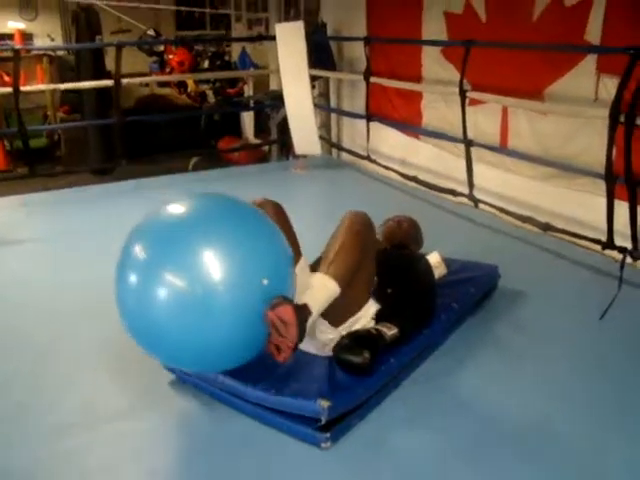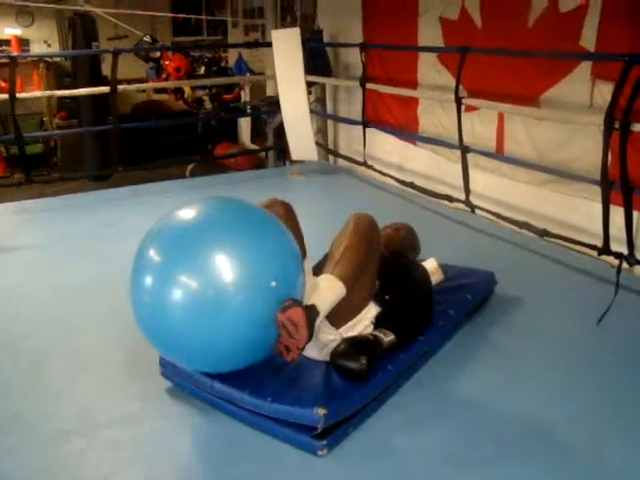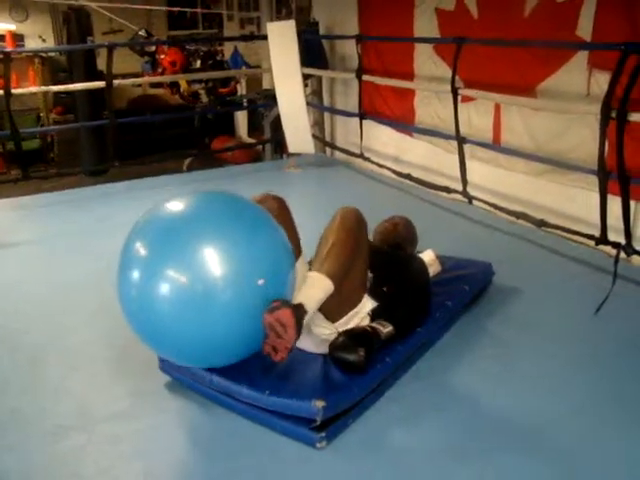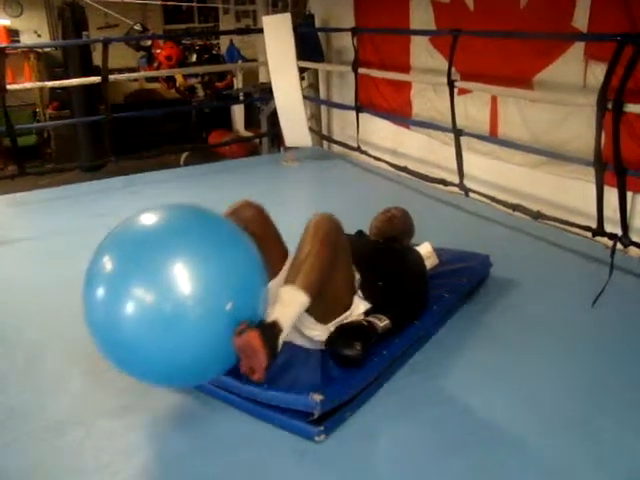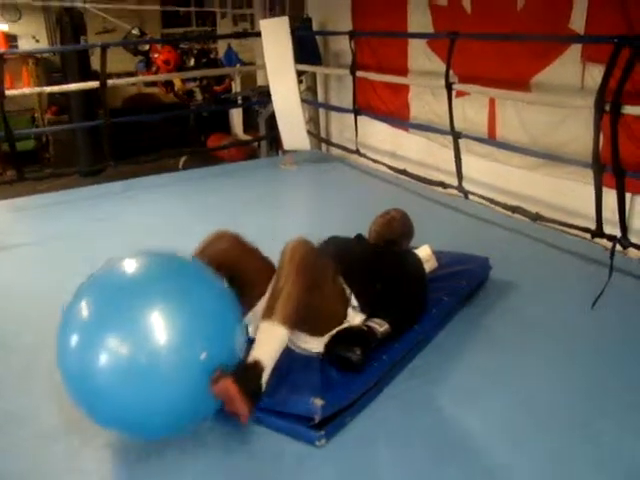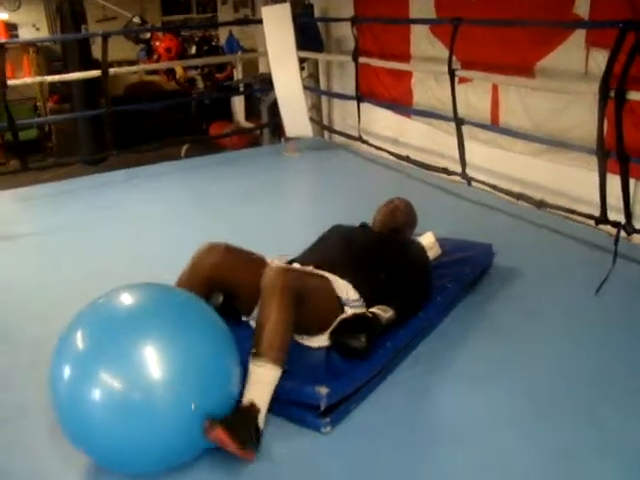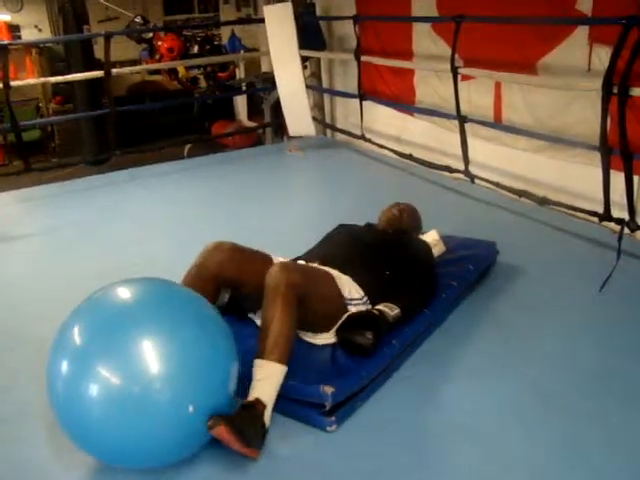
dt=0.2s
person 1, frame 1
left shoulder: (415, 265)
right shoulder: (348, 249)
left elbow: (421, 311)
left wrist: (379, 336)
left hip: (341, 323)
left knee: (356, 223)
right knee: (267, 209)
left ankle: (302, 315)
person 1, frame 2
left shoulder: (413, 272)
right shoulder: (351, 255)
left elbow: (419, 318)
left wrist: (376, 342)
left hip: (341, 328)
left knee: (362, 224)
right knee: (277, 209)
left ankle: (309, 316)
person 1, frame 3
left shoulder: (411, 265)
right shoulder: (359, 245)
left elbow: (416, 310)
left wrist: (374, 333)
left hip: (339, 319)
left knee: (348, 218)
right knee: (269, 204)
left ankle: (297, 314)
person 1, frame 4
left shoulder: (407, 259)
right shoulder: (349, 239)
left elbow: (412, 304)
left wrist: (372, 327)
left hip: (332, 314)
left knee: (324, 226)
right knee: (247, 212)
left ankle: (272, 333)
person 1, frame 5
left shoulder: (405, 262)
right shoulder: (339, 242)
left elbow: (410, 308)
left wrist: (371, 332)
left hip: (334, 320)
left knee: (299, 251)
right knee: (222, 243)
left ankle: (254, 375)
person 1, frame 6
left shoulder: (409, 251)
right shoulder: (342, 231)
left elbow: (414, 295)
left wrist: (374, 319)
right wrist: (235, 290)
left hip: (340, 296)
right hip: (291, 286)
left knee: (280, 279)
right knee: (213, 256)
left ankle: (251, 418)
person 1, frame 7
left shoulder: (414, 250)
right shoulder: (347, 230)
left elbow: (420, 292)
left wrist: (381, 316)
right wrist: (238, 290)
left hip: (346, 292)
left knee: (284, 277)
right knee: (219, 255)
left ankle: (256, 415)
